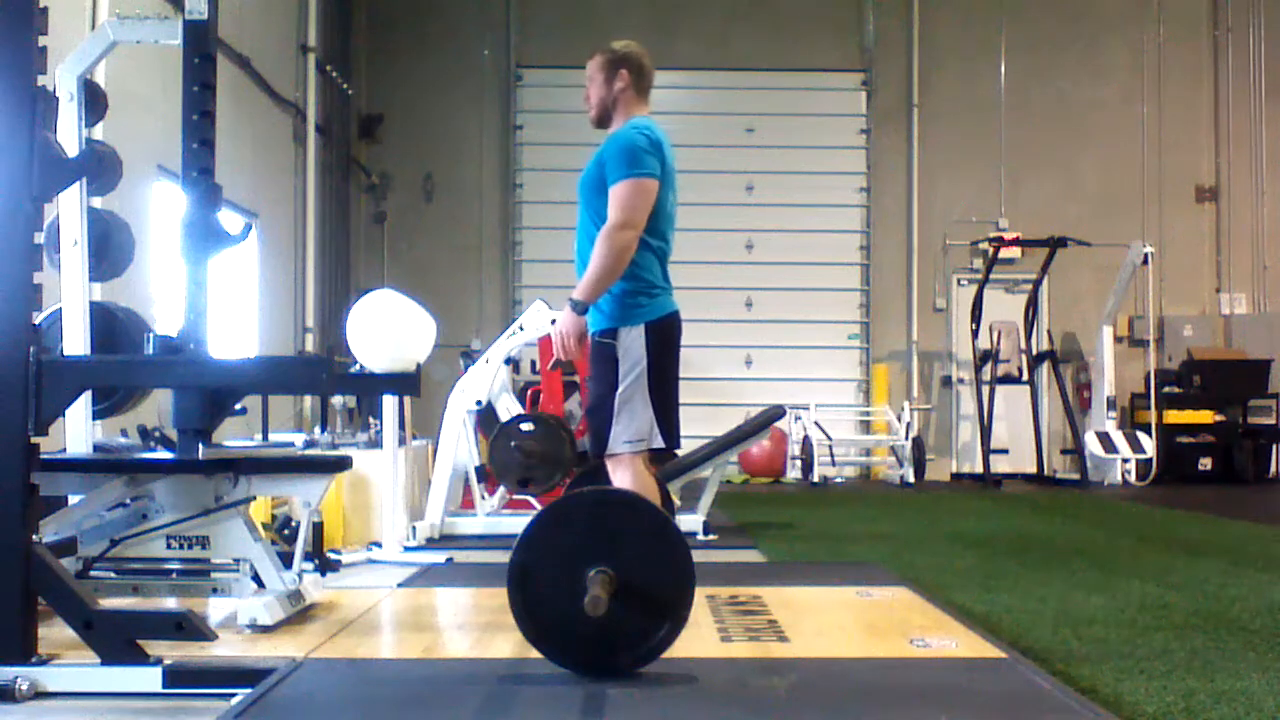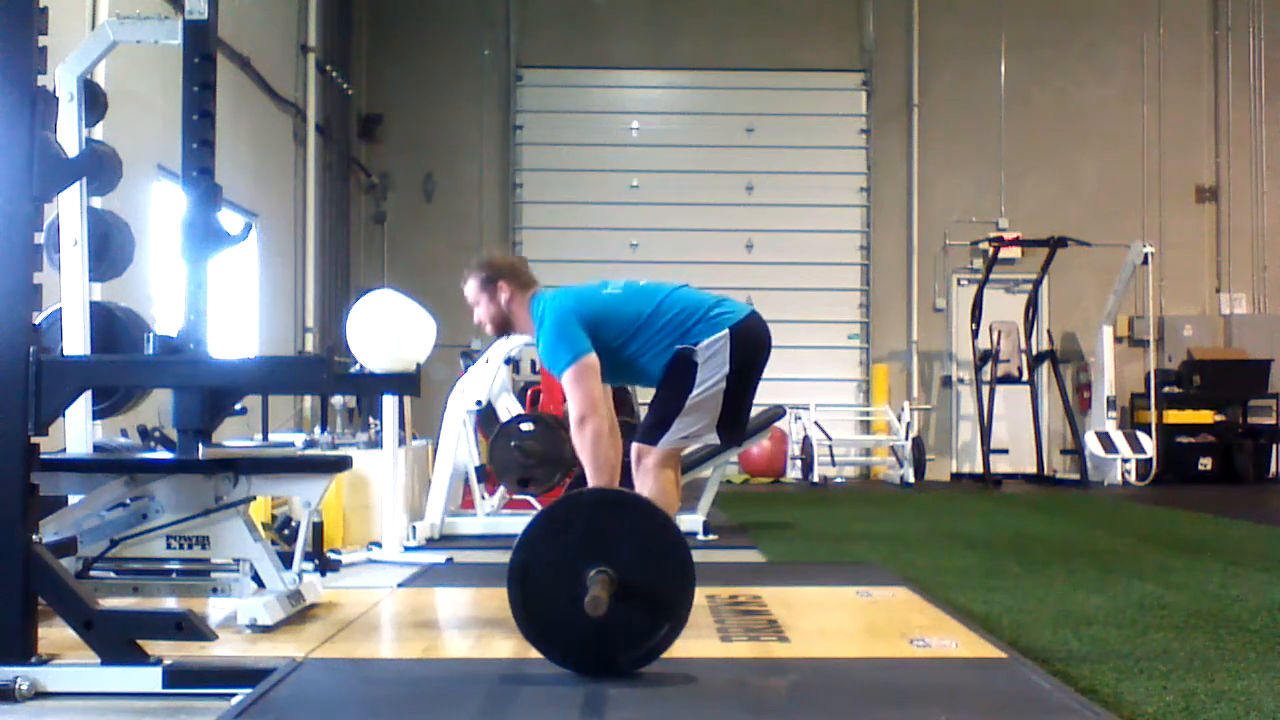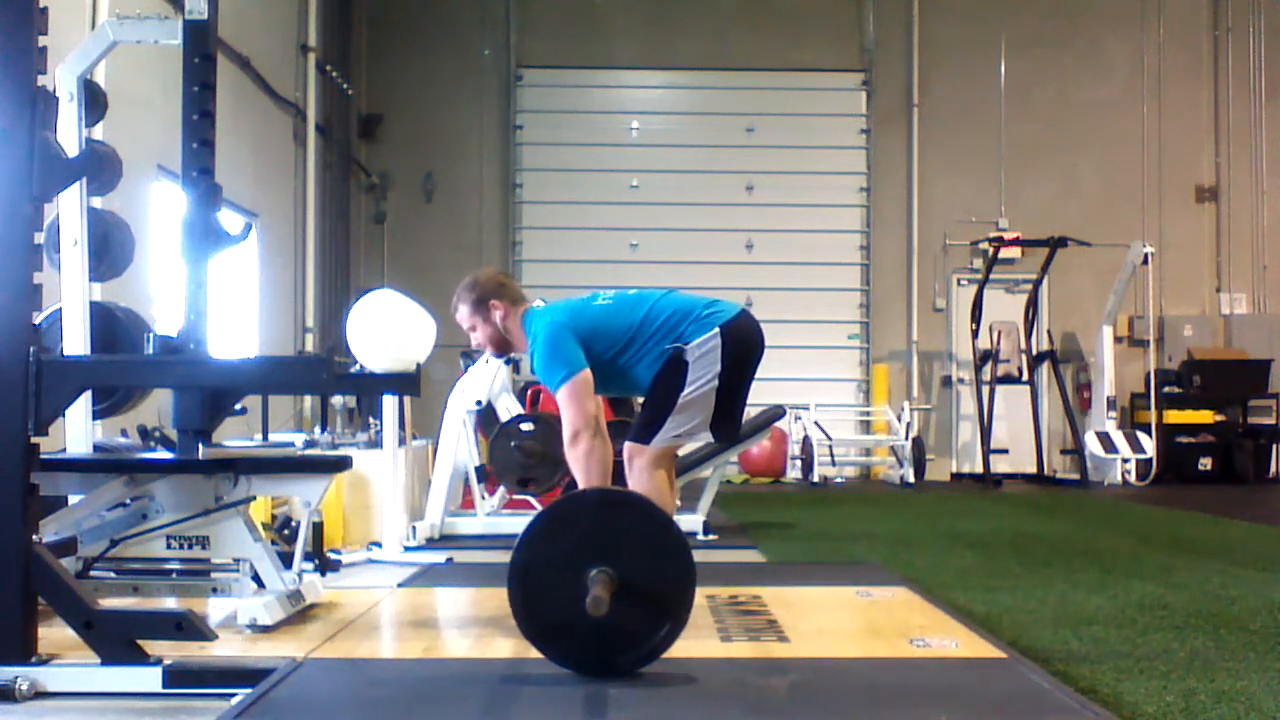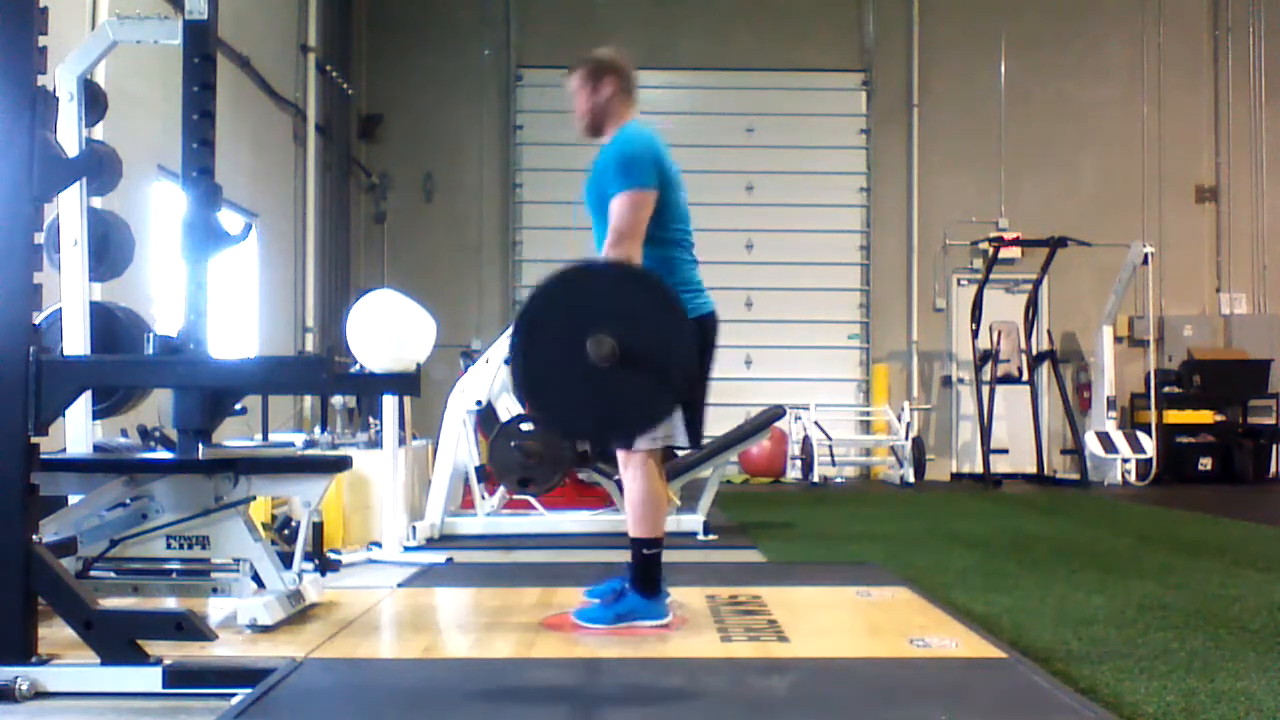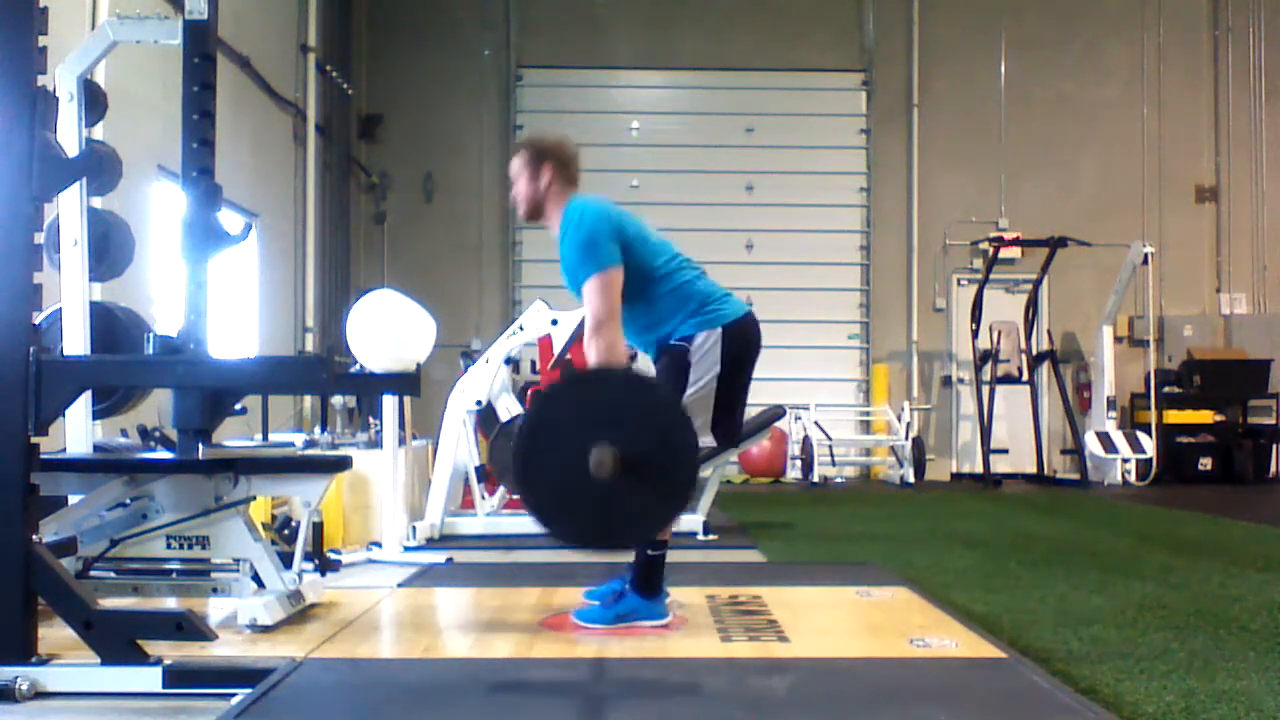
dt=1s
person 1, frame 1
left shoulder: (632, 140)
right shoulder: (633, 143)
left elbow: (623, 232)
left wrist: (577, 305)
right wrist: (591, 312)
left hip: (631, 324)
right hip: (632, 321)
left knee: (626, 453)
right knee: (626, 452)
person 1, frame 2
left shoulder: (555, 319)
right shoulder: (560, 307)
left elbow: (587, 421)
right elbow: (603, 420)
left hip: (722, 339)
right hip: (732, 334)
left knee: (650, 455)
right knee: (657, 454)
person 1, frame 3
left shoulder: (548, 334)
right shoulder: (553, 322)
left elbow: (580, 435)
right elbow: (593, 433)
left hip: (715, 338)
right hip: (727, 332)
left knee: (642, 455)
right knee: (653, 454)
person 1, frame 4
left shoulder: (628, 148)
right shoulder: (630, 147)
left elbow: (624, 242)
left knee: (639, 452)
right knee: (638, 450)
left ankle: (645, 594)
right ankle: (643, 578)
person 1, frame 5
left shoulder: (583, 225)
right shoulder: (586, 218)
left elbow: (604, 327)
right elbow: (606, 324)
left hip: (710, 333)
right hip: (710, 333)
left ankle: (645, 596)
right ankle: (643, 580)
